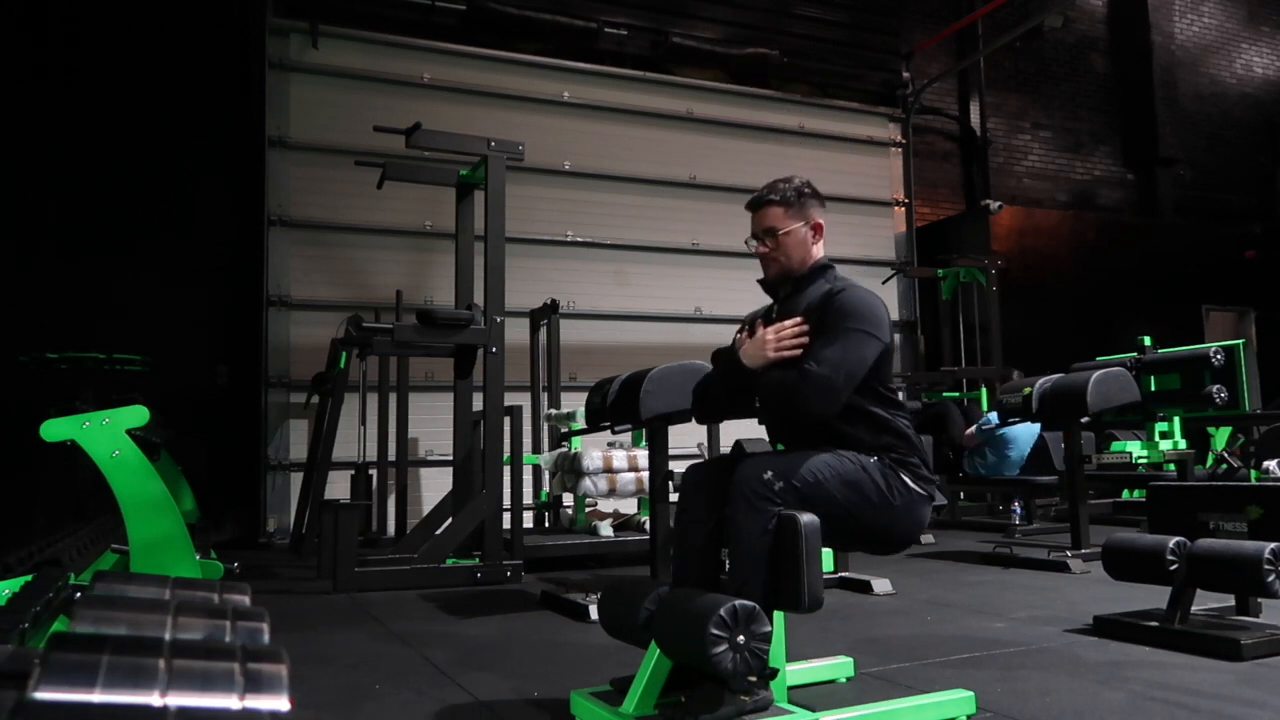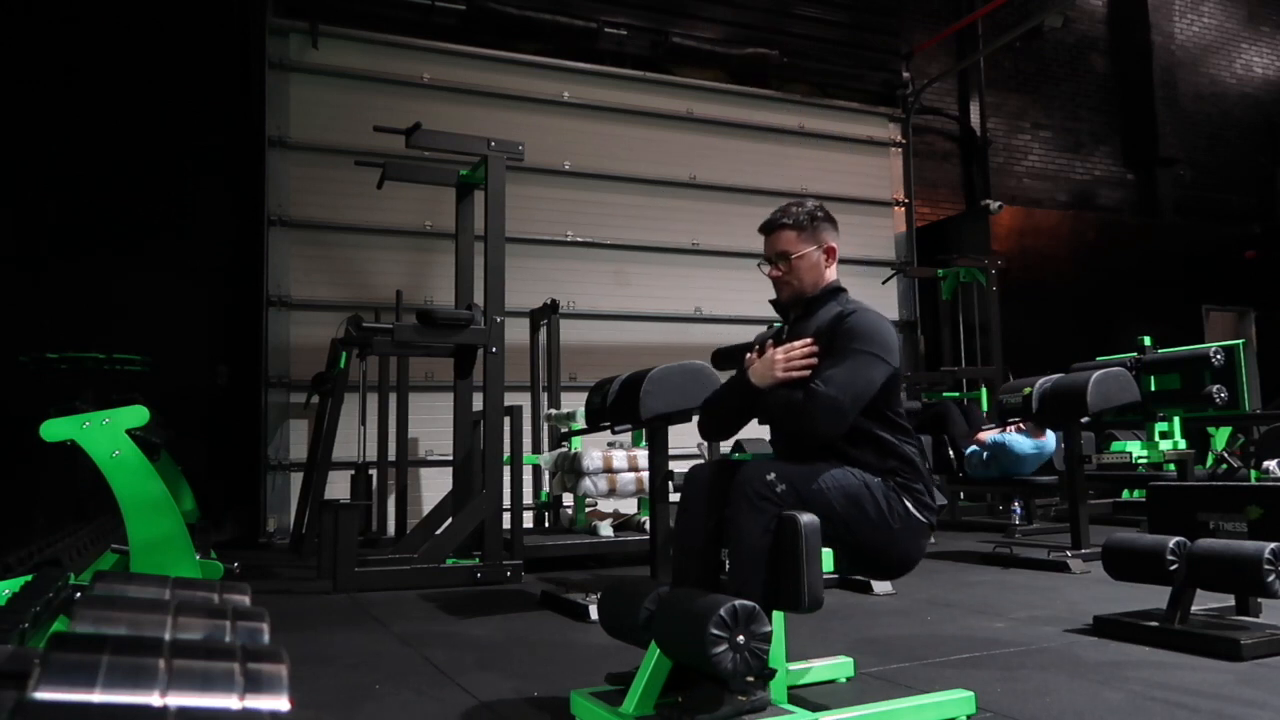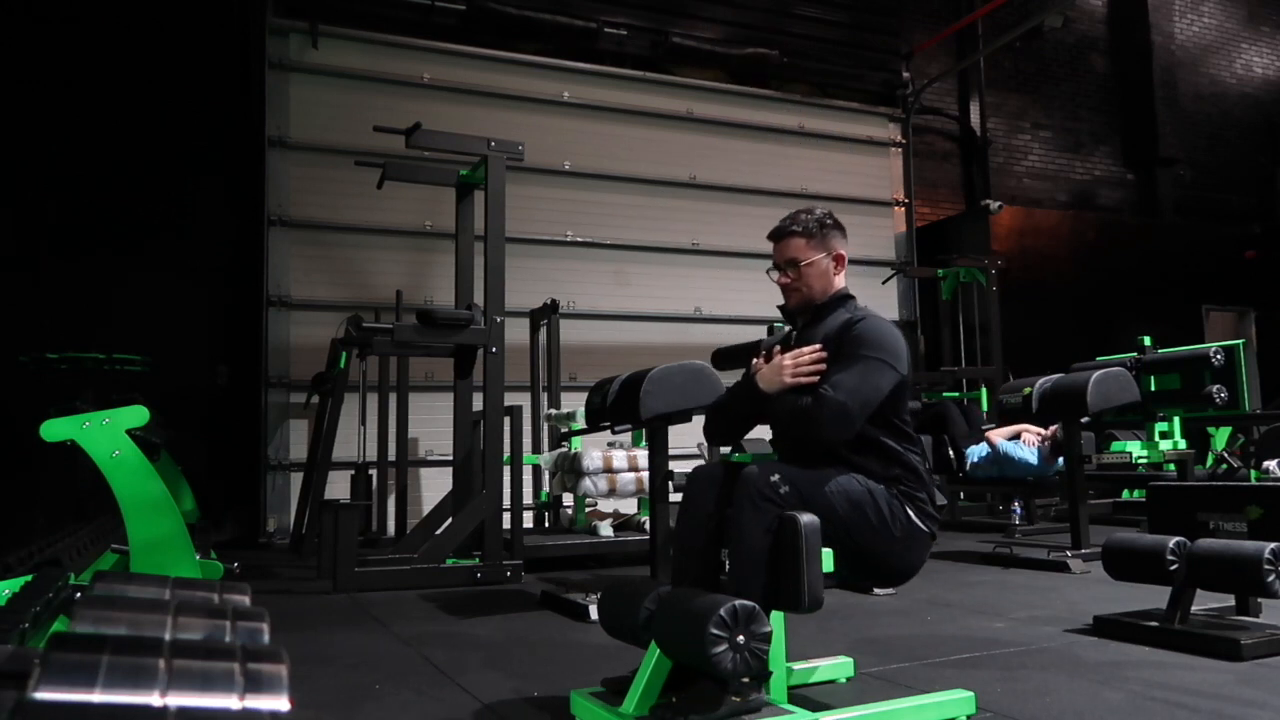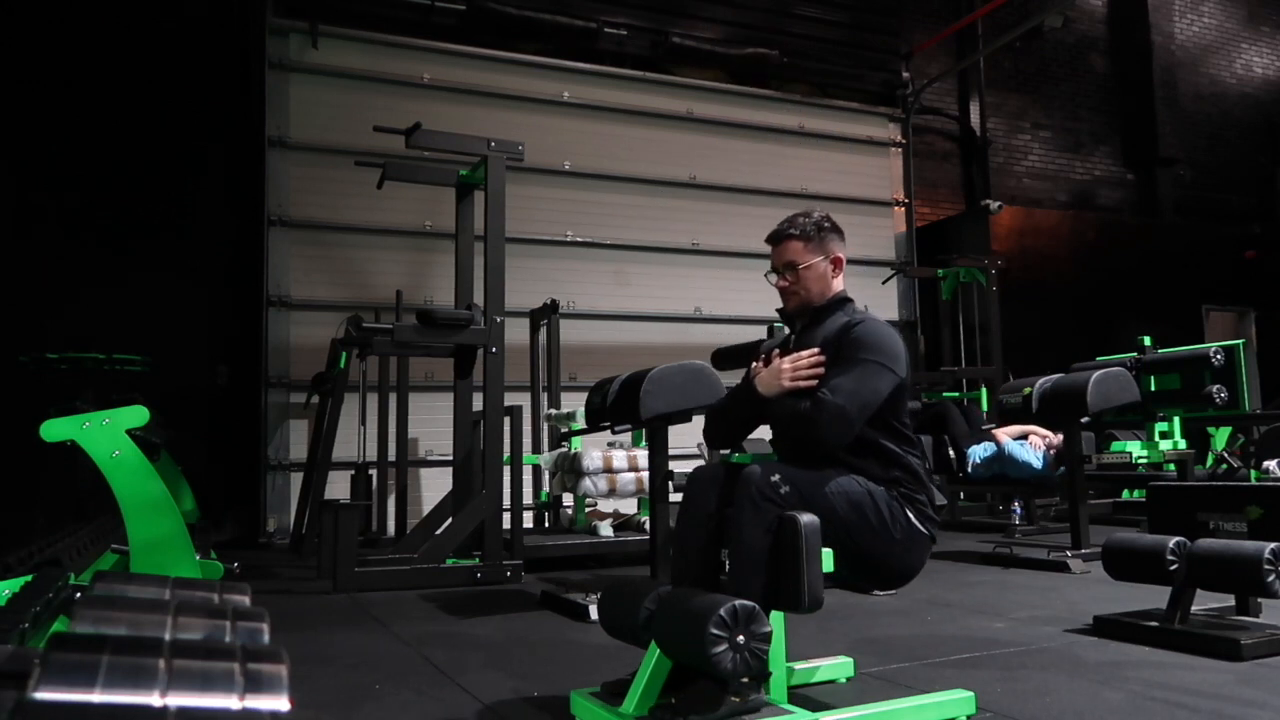
dt=0.4s
person 1, frame 1
left shoulder: (851, 305)
right shoulder: (765, 321)
left elbow: (815, 396)
right elbow: (708, 401)
left wrist: (758, 368)
right wrist: (742, 363)
left hip: (891, 481)
left knee: (760, 480)
right knee: (702, 481)
person 1, frame 2
left shoulder: (859, 327)
right shoulder: (775, 338)
left elbow: (813, 414)
right elbow: (712, 423)
left wrist: (761, 386)
right wrist: (753, 380)
left hip: (891, 512)
right hip: (816, 493)
left knee: (753, 481)
right knee: (703, 480)
person 1, frame 3
left shoulder: (870, 335)
right shoulder: (787, 344)
left elbow: (828, 422)
right elbow: (718, 430)
left wrist: (771, 395)
right wrist: (759, 386)
left hip: (895, 518)
right hip: (821, 502)
left knee: (763, 483)
right knee: (708, 483)
left ankle: (743, 672)
person 1, frame 4
left shoulder: (868, 337)
right shoulder: (784, 346)
left elbow: (827, 424)
right elbow: (718, 434)
left wrist: (770, 401)
right wrist: (758, 389)
left hip: (894, 522)
right hip: (818, 503)
left knee: (763, 483)
right knee: (709, 484)
left ankle: (742, 672)
